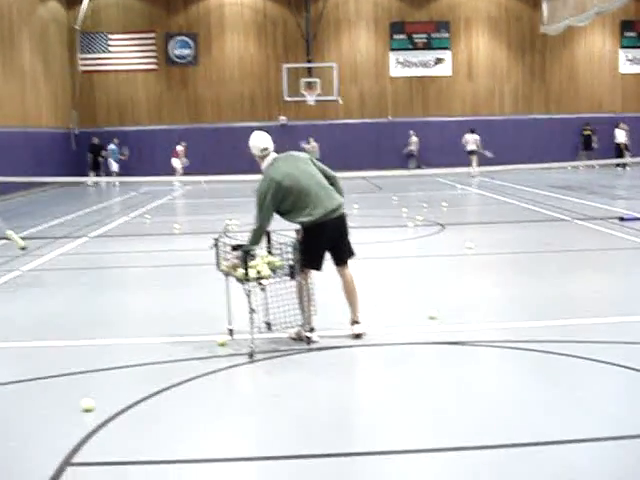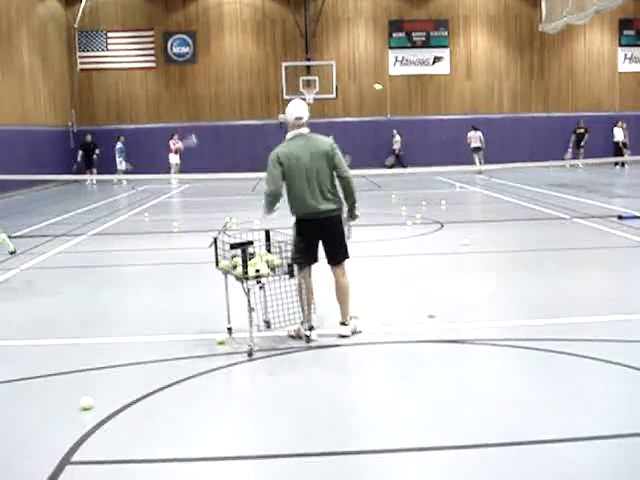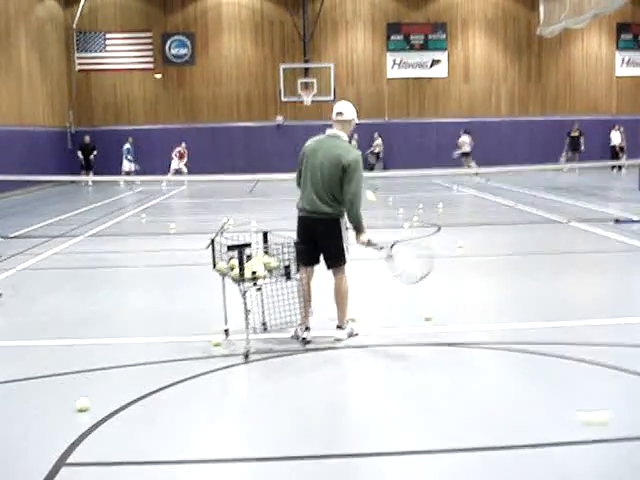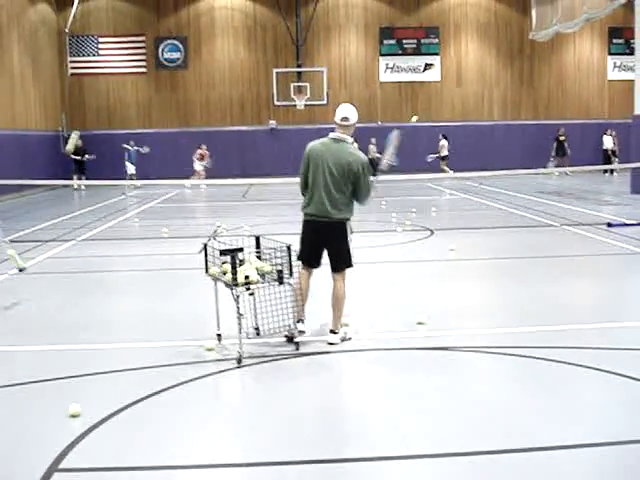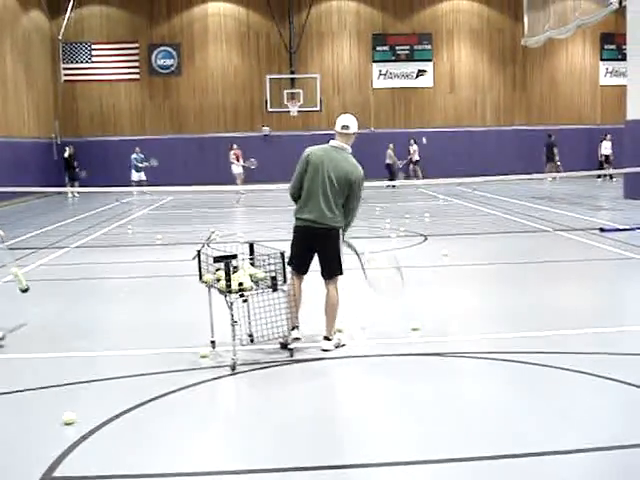
dt=0.5s
person 1, frame 1
left shoulder: (268, 183)
right shoulder: (298, 156)
left elbow: (262, 224)
right elbow: (331, 177)
right wrist: (339, 203)
left hip: (315, 225)
right hip: (337, 215)
left knee: (303, 274)
right knee: (344, 269)
left ankle: (307, 328)
right ankle: (356, 322)
person 1, frame 2
left shoulder: (278, 153)
right shoulder: (326, 143)
left elbow: (274, 193)
right elbow: (346, 178)
left wrist: (268, 208)
right wrist: (351, 207)
left hip: (304, 219)
right hip: (330, 216)
left knee: (304, 272)
right knee: (339, 268)
left ankle: (307, 326)
right ankle: (346, 322)
person 1, frame 3
left shoulder: (310, 145)
right shoulder: (351, 155)
left elbow: (299, 181)
right elbow: (351, 198)
right wrist: (359, 229)
left hip: (306, 217)
right hip: (331, 219)
left knee: (305, 272)
right knee: (339, 272)
left ankle: (304, 327)
right ankle: (342, 326)
person 1, frame 4
left shoulder: (312, 148)
right shoulder: (358, 158)
left elbow: (303, 185)
right elbow: (362, 197)
left hip: (311, 219)
right hip: (337, 223)
left knee: (305, 270)
right knee: (338, 276)
left ankle: (299, 320)
right ankle: (336, 330)
person 1, frame 5
left shoulder: (311, 153)
right shoulder: (355, 169)
left elbow: (293, 190)
right elbow: (350, 210)
right wrist: (342, 230)
left hip: (303, 225)
right hip: (330, 229)
left knee: (297, 276)
right knee: (331, 283)
left ankle: (294, 327)
right ankle: (329, 337)
